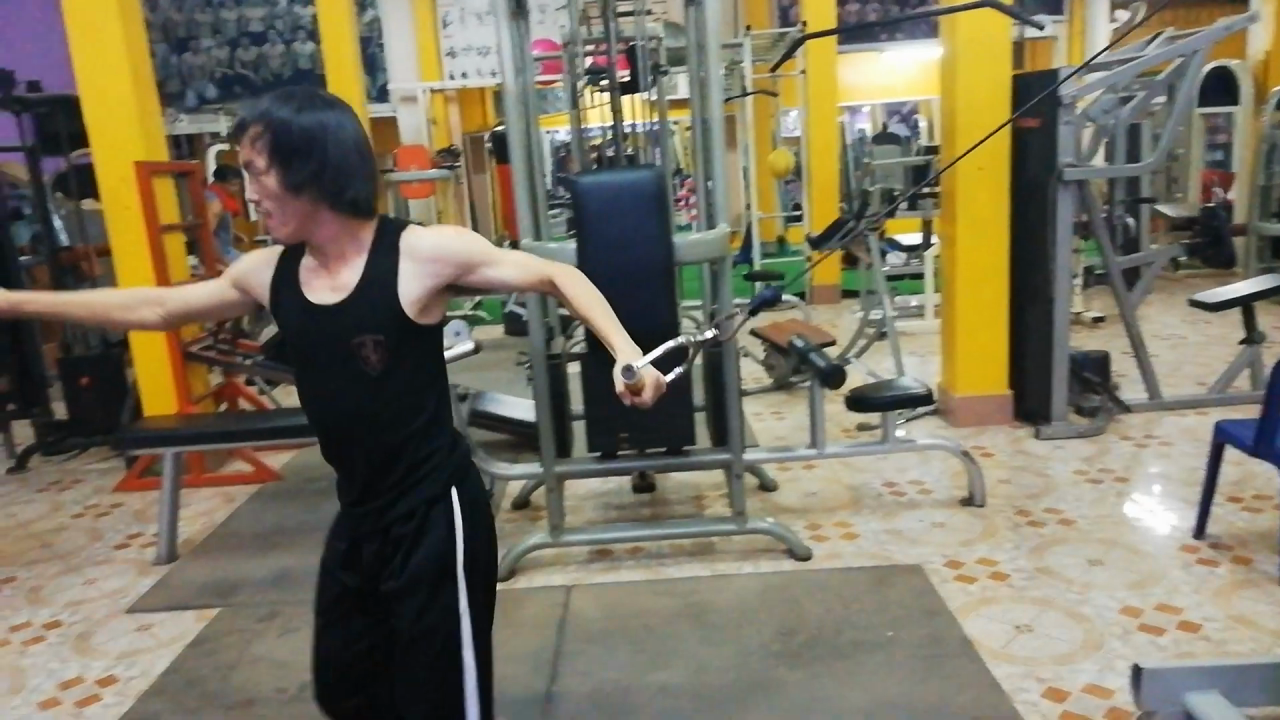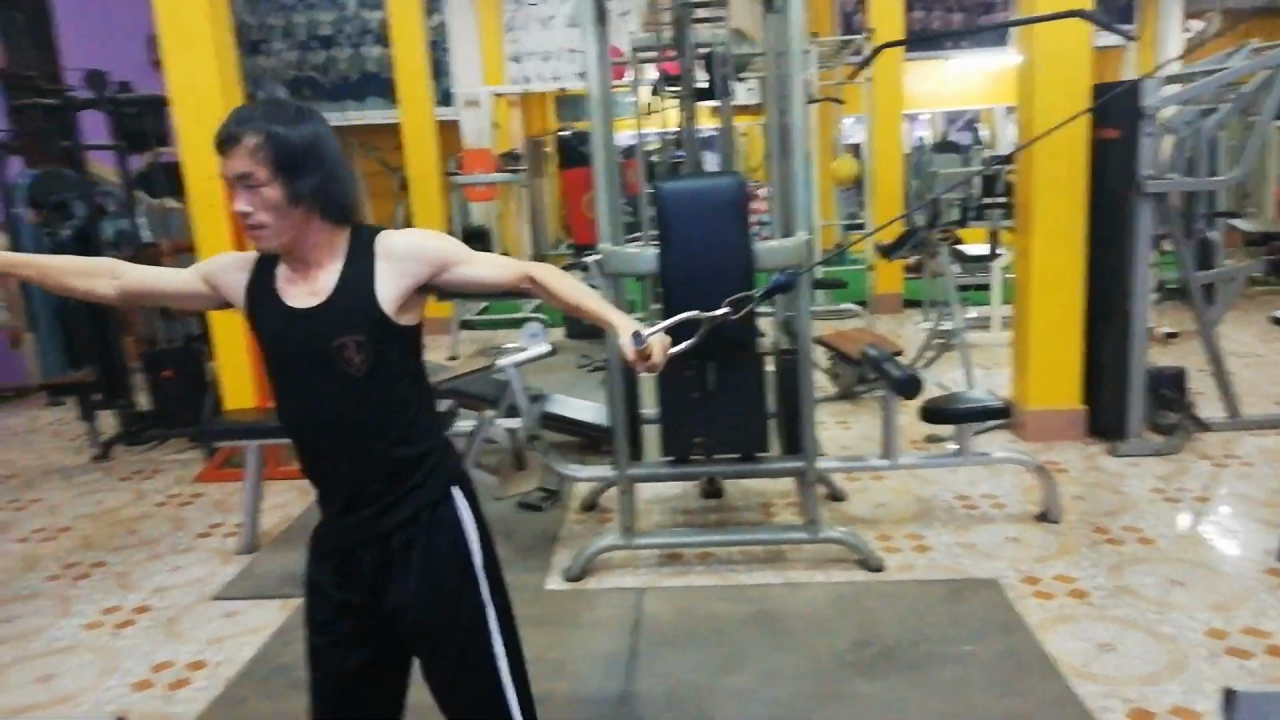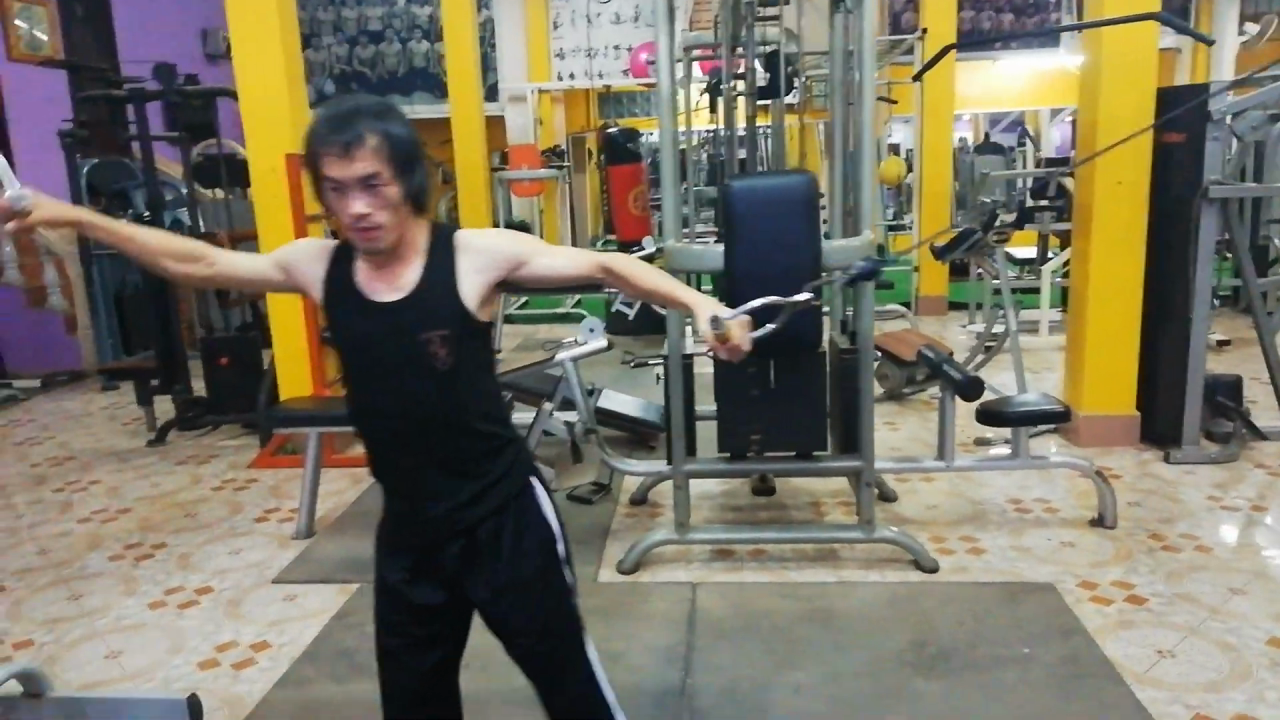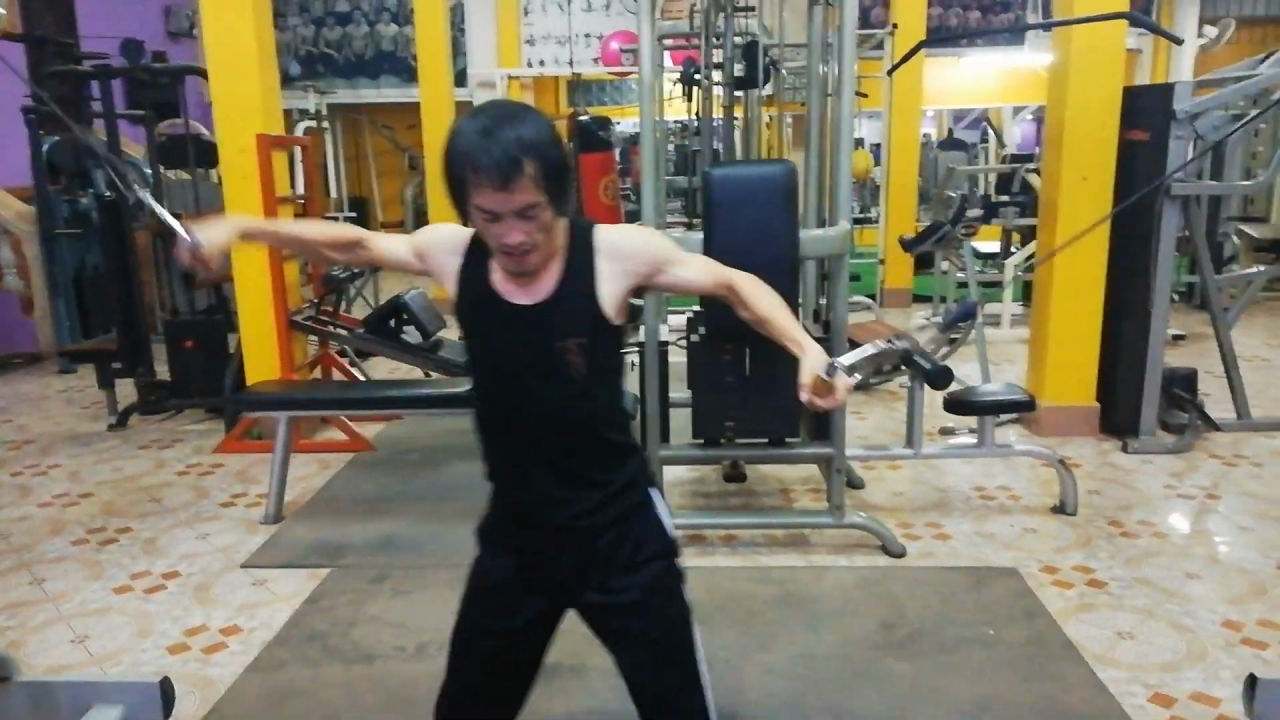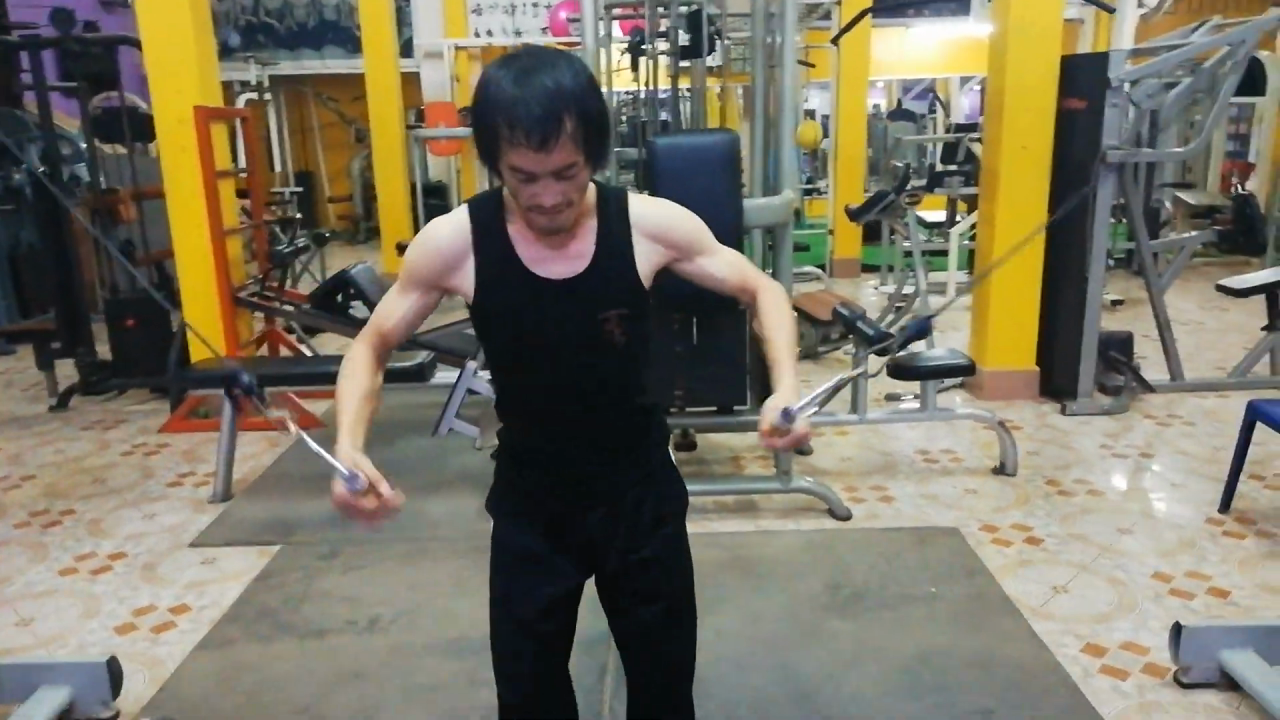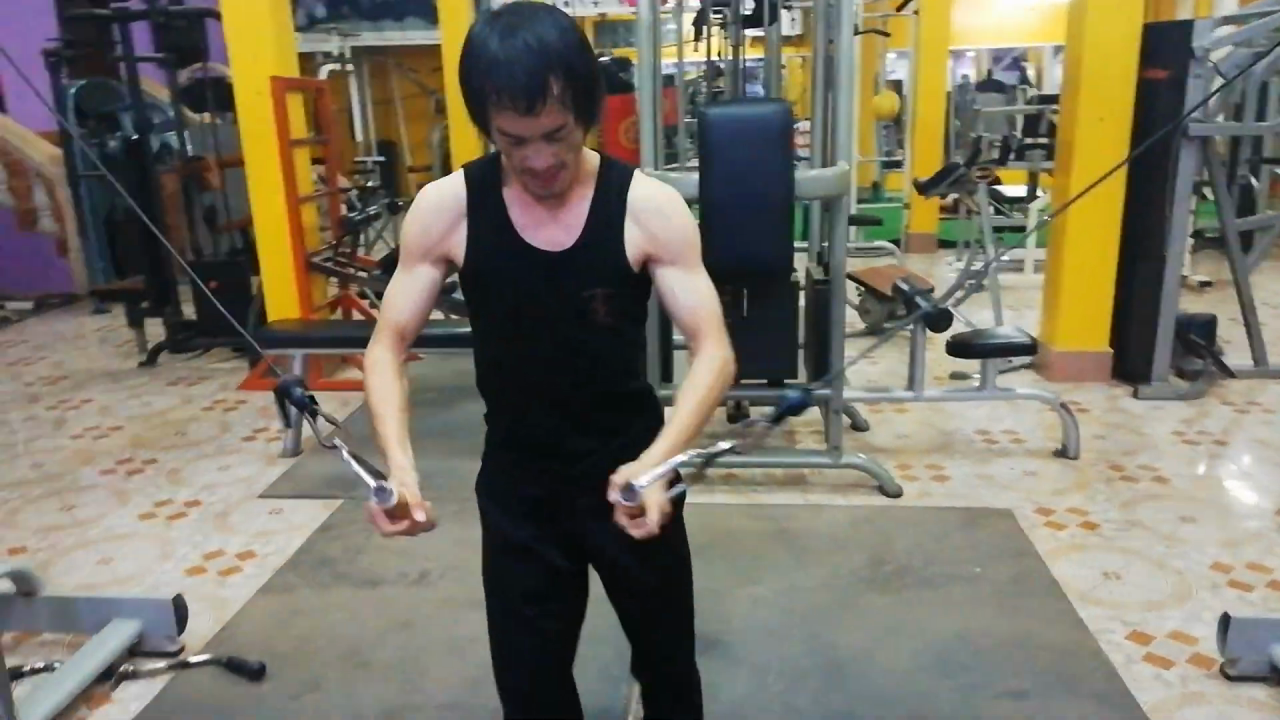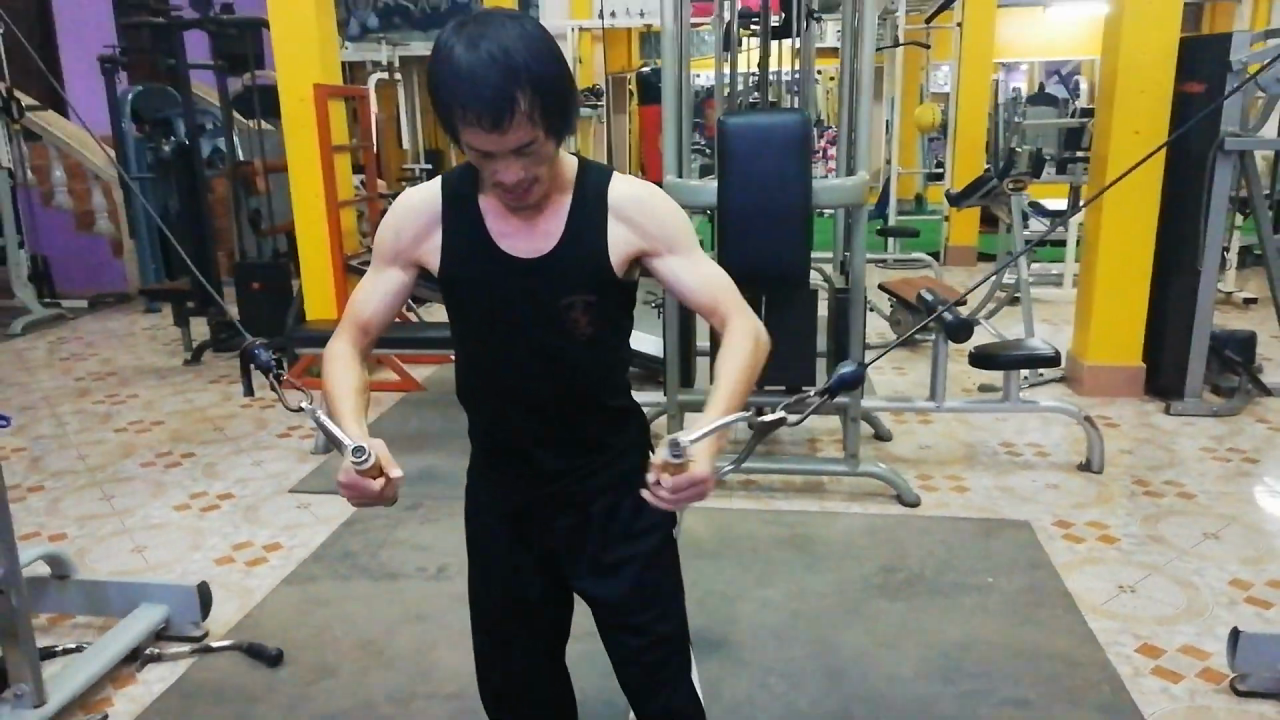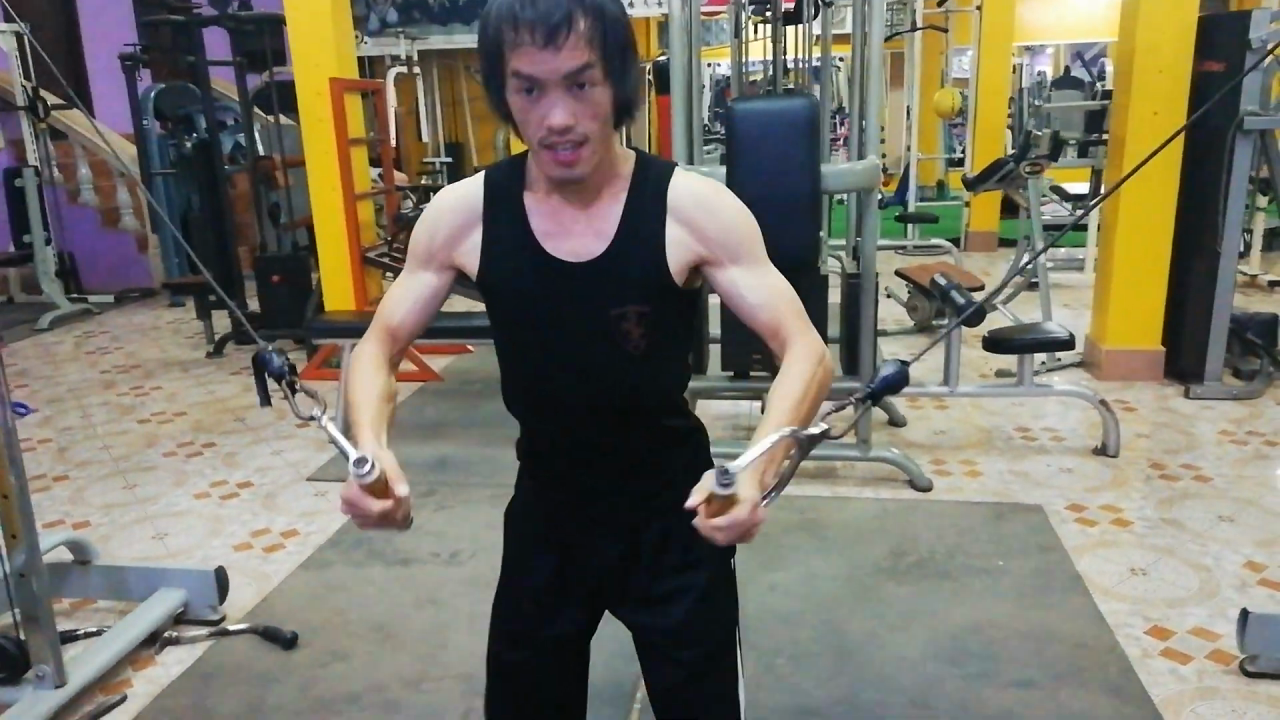
dt=0.4s
person 1, frame 1
left shoulder: (422, 254)
right shoulder: (267, 272)
left elbow: (554, 276)
right elbow: (156, 308)
left wrist: (624, 349)
left hip: (436, 514)
right hip: (361, 519)
person 1, frame 2
left shoulder: (398, 257)
right shoulder: (243, 278)
left elbow: (528, 276)
right elbow: (113, 280)
left wrist: (620, 323)
left hip: (430, 524)
right hip: (341, 536)
person 1, frame 3
left shoulder: (476, 254)
right shoulder: (319, 267)
left elbow: (602, 266)
right elbow: (196, 262)
left wrist: (698, 304)
right wrist: (71, 215)
left hip: (505, 518)
right hip: (410, 532)
person 1, frame 4
left shoulder: (616, 252)
right shoulder: (450, 255)
left elbow: (732, 283)
right elbow: (355, 242)
left wrist: (806, 348)
right wrist: (242, 228)
left hip: (620, 528)
right hip: (516, 532)
person 1, frame 5
left shoulder: (648, 224)
right shoulder: (454, 242)
left elbow: (759, 289)
right elbow: (373, 346)
left wrist: (785, 385)
right wrist: (350, 449)
left hip: (639, 493)
right hip: (529, 504)
person 1, frame 6
left shoulder: (648, 206)
right shoulder: (447, 208)
left elbow: (712, 351)
right elbow: (388, 347)
left wrist: (659, 461)
right wrist: (400, 464)
left hip: (628, 480)
right hip: (518, 489)
left knee: (667, 661)
person 1, frame 7
left shoulder: (631, 208)
right shoulder: (424, 215)
left elbow: (743, 328)
right elbow: (350, 340)
left wrist: (707, 435)
right wrist: (355, 438)
left hip: (619, 492)
right hip: (500, 498)
person 1, frame 8
left shoulder: (691, 207)
right shoulder: (465, 214)
left elbow: (805, 352)
right elbow: (379, 345)
left wrist: (758, 464)
right wrist: (369, 452)
left hip: (670, 519)
right hip: (544, 517)
